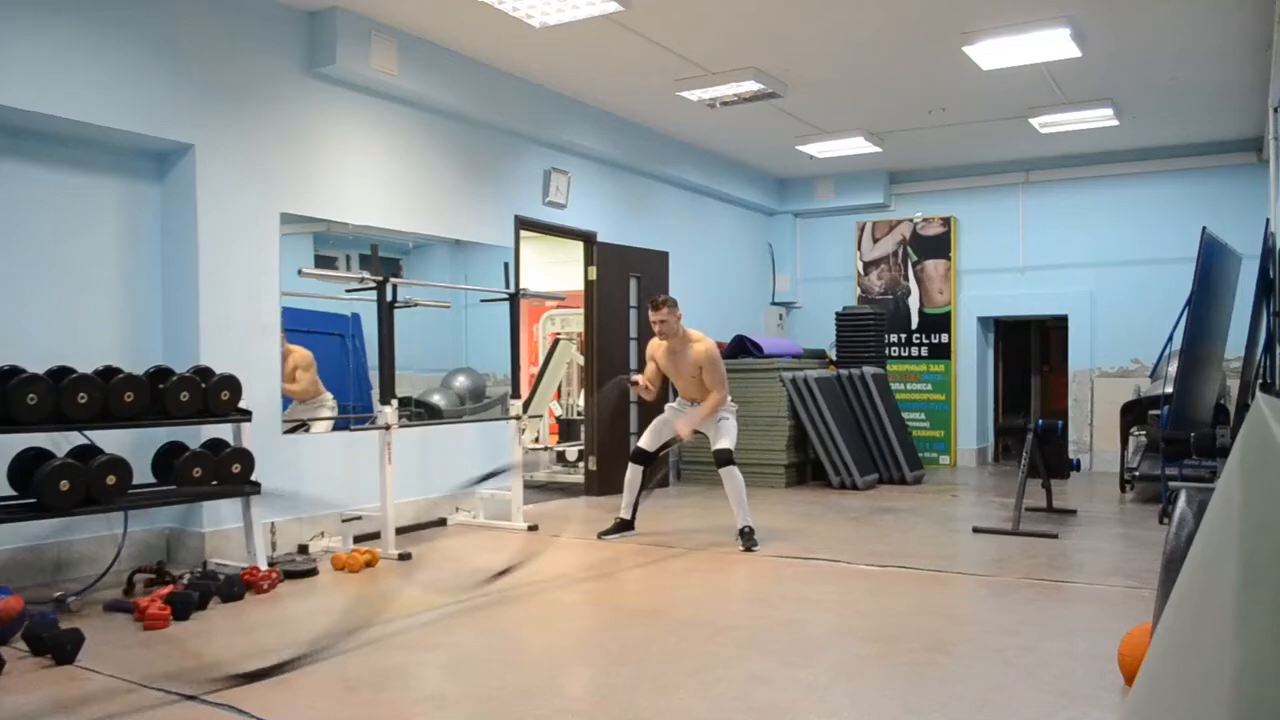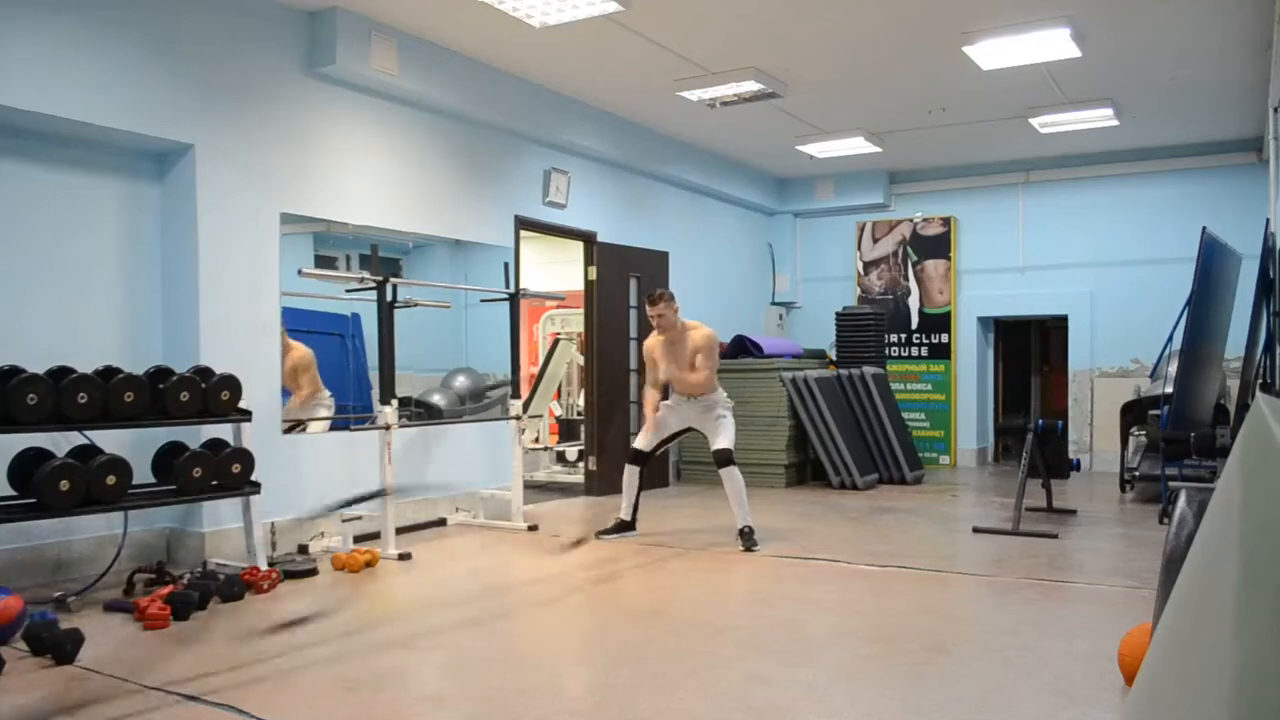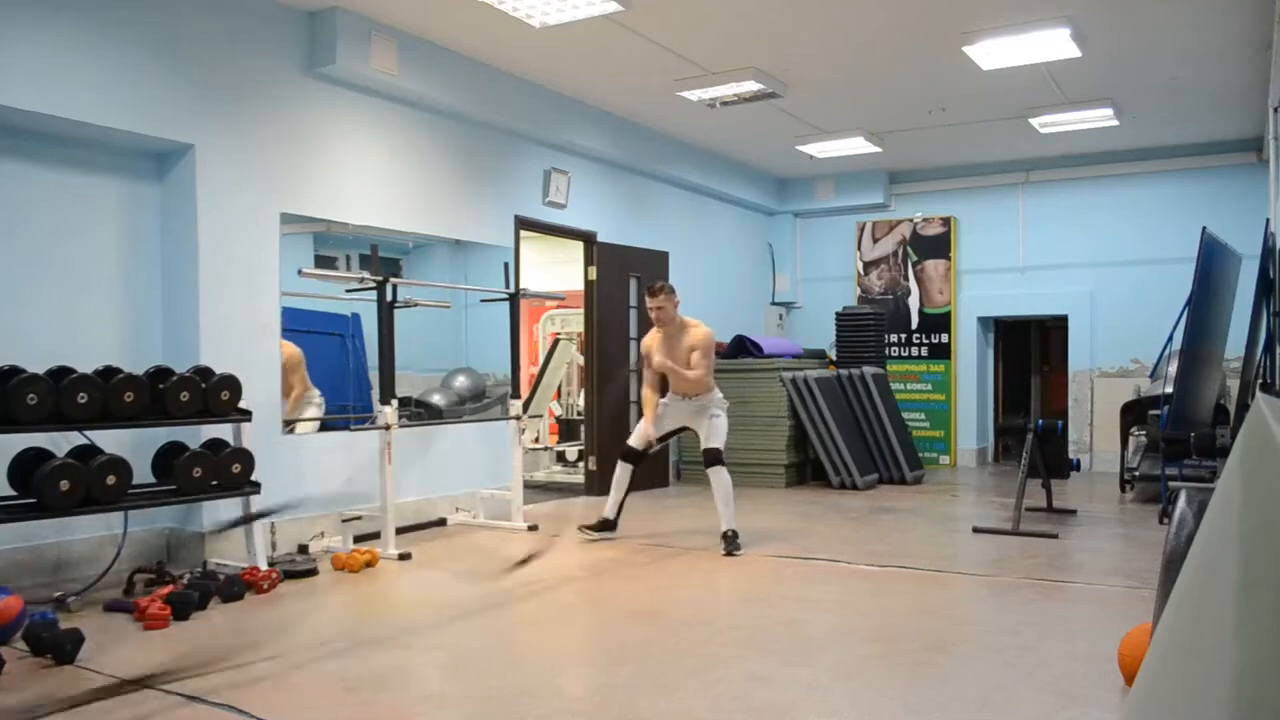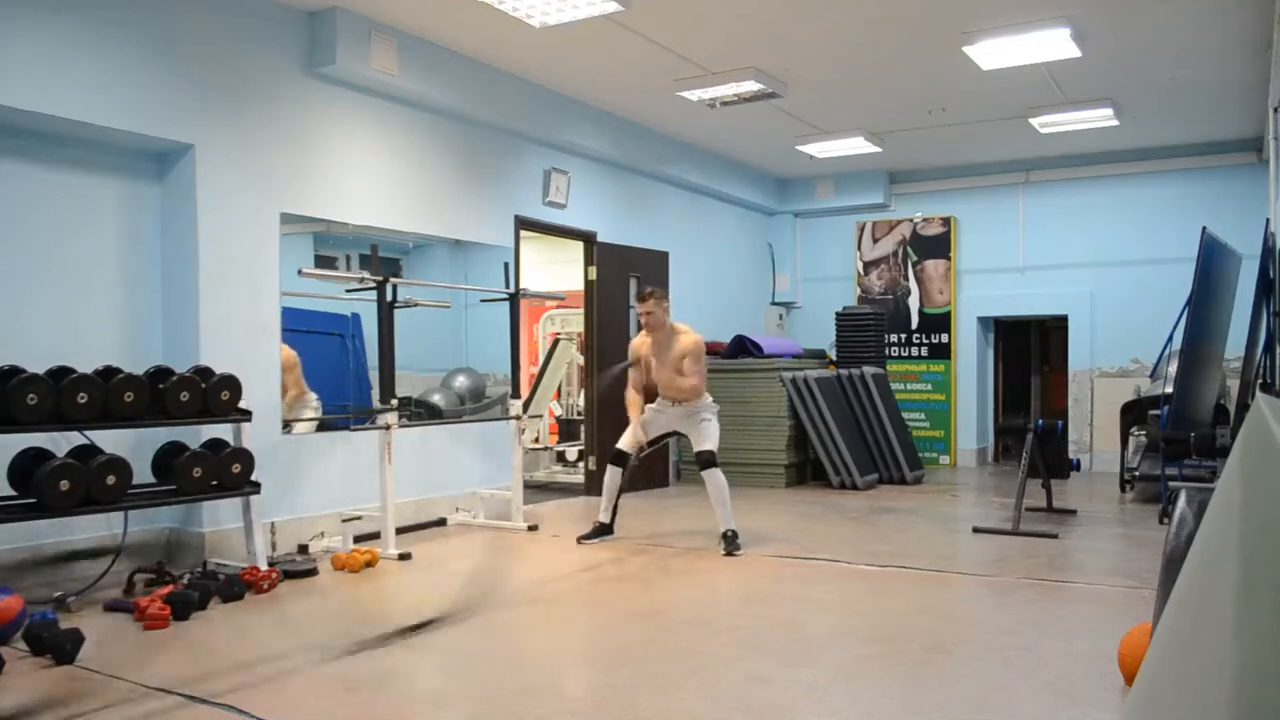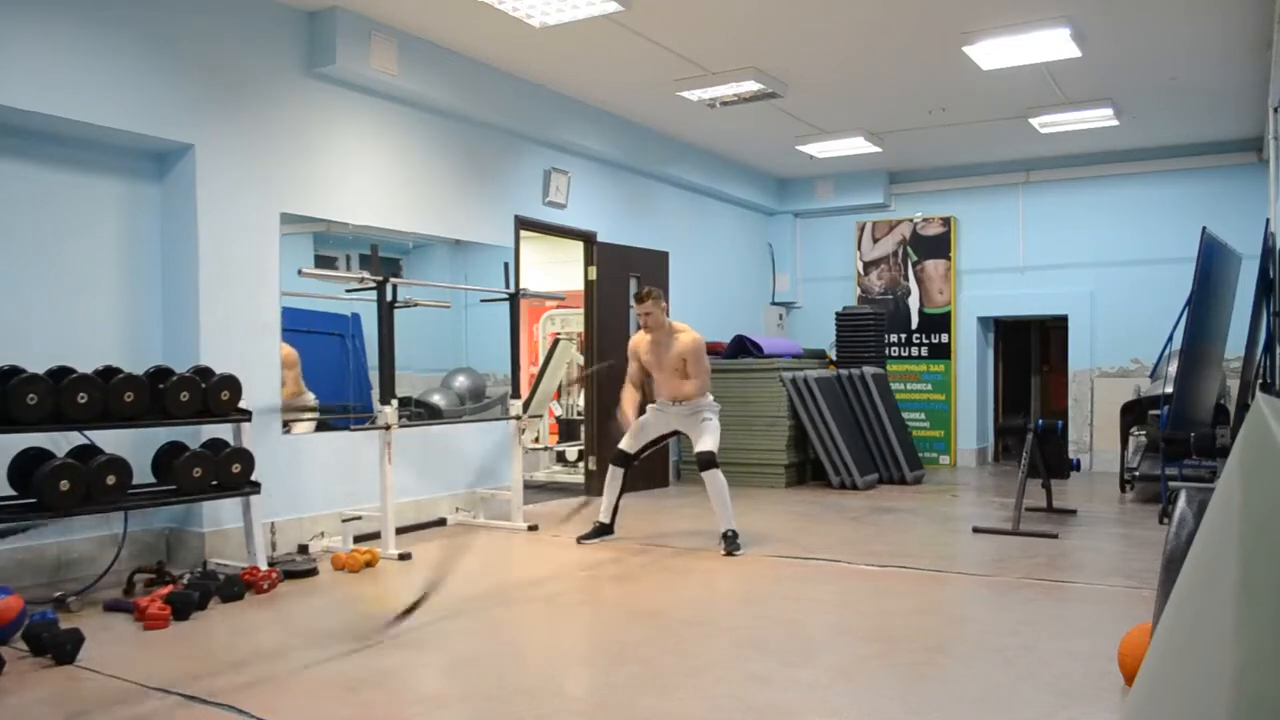
dt=0.4s
person 1, frame 1
left shoulder: (704, 348)
right shoulder: (654, 348)
left elbow: (720, 394)
right elbow: (651, 393)
left wrist: (693, 423)
right wrist: (643, 386)
left hip: (715, 410)
right hip: (682, 407)
left knee: (724, 459)
right knee: (638, 454)
left ankle: (745, 528)
right ankle: (626, 520)
person 1, frame 2
left shoulder: (703, 336)
right shoulder: (652, 343)
left elbow: (707, 381)
right elbow: (652, 387)
left wrist: (672, 374)
right wrist: (650, 422)
left hip: (711, 404)
right hip: (677, 404)
left knee: (724, 460)
right knee: (636, 454)
left ankle: (745, 529)
right ankle: (626, 520)
person 1, frame 3
left shoulder: (700, 335)
right shoulder: (649, 341)
left elbow: (704, 379)
right elbow: (650, 387)
left wrist: (670, 367)
right wrist: (649, 424)
left hip: (706, 404)
right hip: (673, 403)
left knee: (713, 458)
right knee: (628, 453)
left ankle: (729, 532)
right ankle: (609, 519)
person 1, frame 4
left shoulder: (690, 341)
right shoulder: (639, 344)
left elbow: (697, 388)
right elbow: (635, 389)
left wrist: (664, 377)
right wrist: (636, 429)
left hip: (696, 410)
right hip: (662, 408)
left knee: (706, 460)
right knee: (617, 456)
left ankle: (728, 532)
right ankle: (604, 524)
person 1, frame 5
left shoulder: (689, 340)
right shoulder: (637, 342)
left elbow: (702, 386)
right elbow: (632, 385)
left wrist: (668, 391)
right wrist: (628, 411)
left hip: (697, 410)
right hip: (662, 410)
left knee: (706, 462)
right knee: (619, 457)
left ankle: (729, 532)
right ankle: (605, 524)
